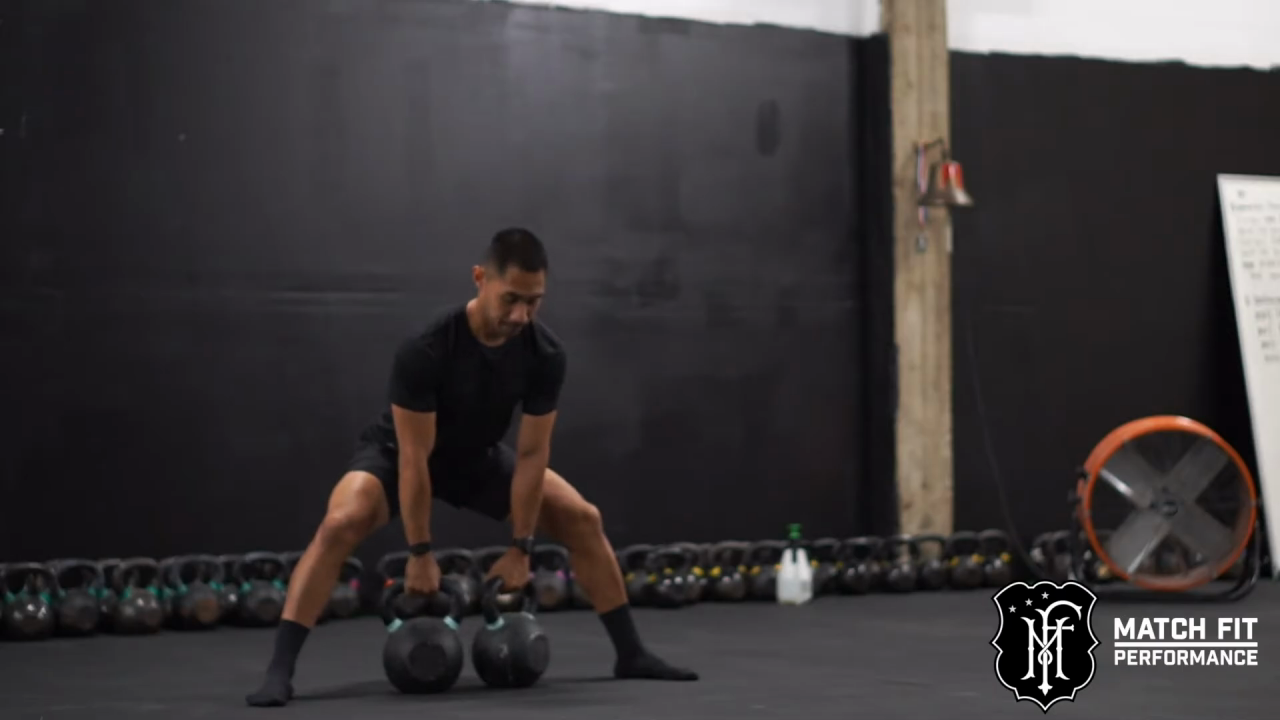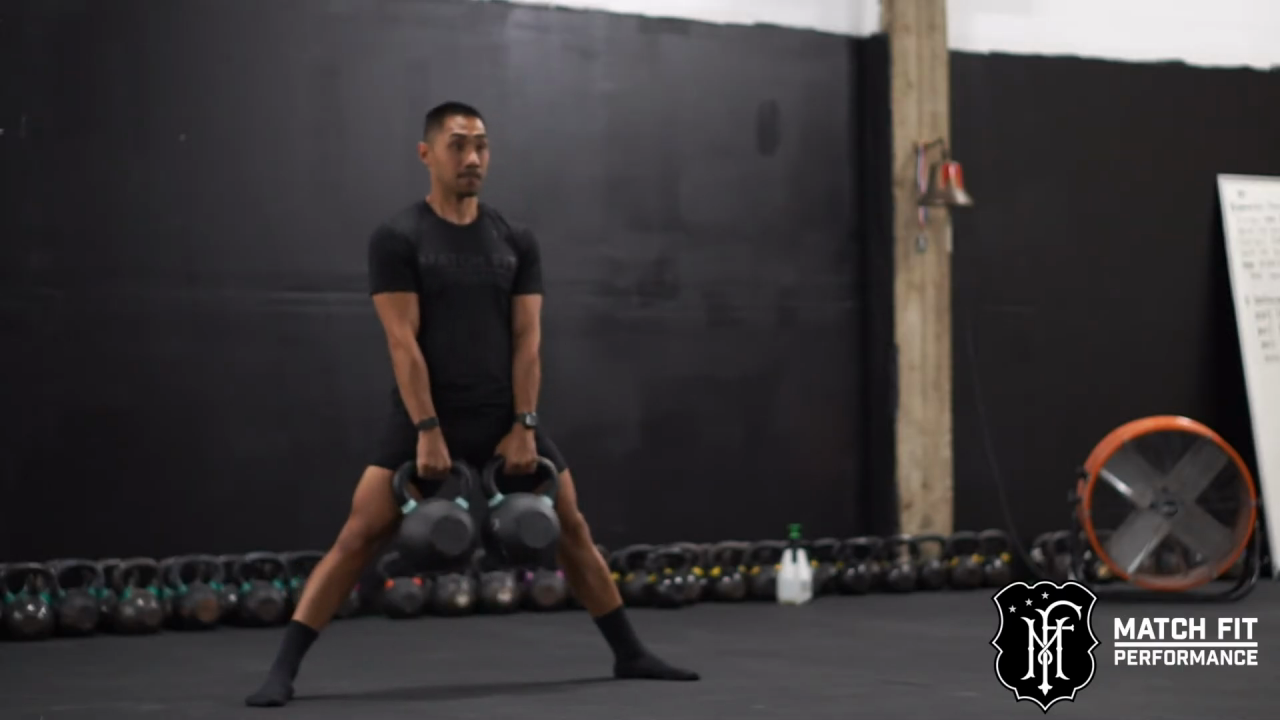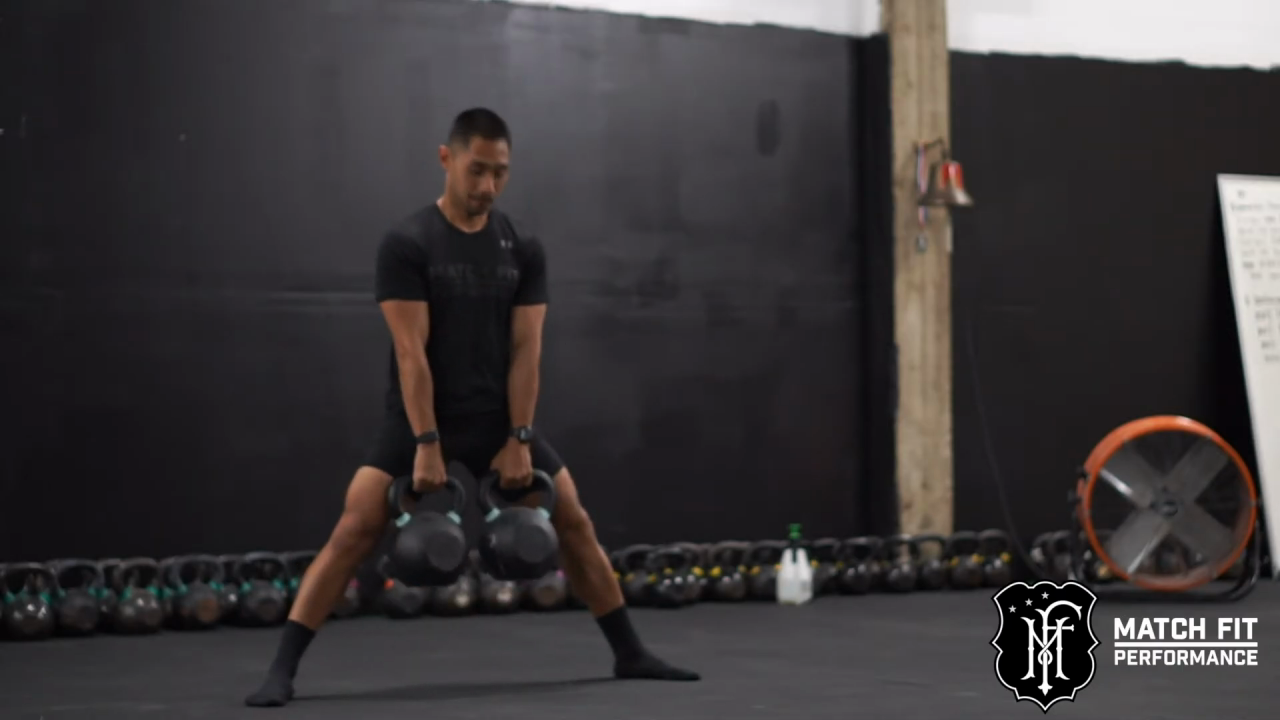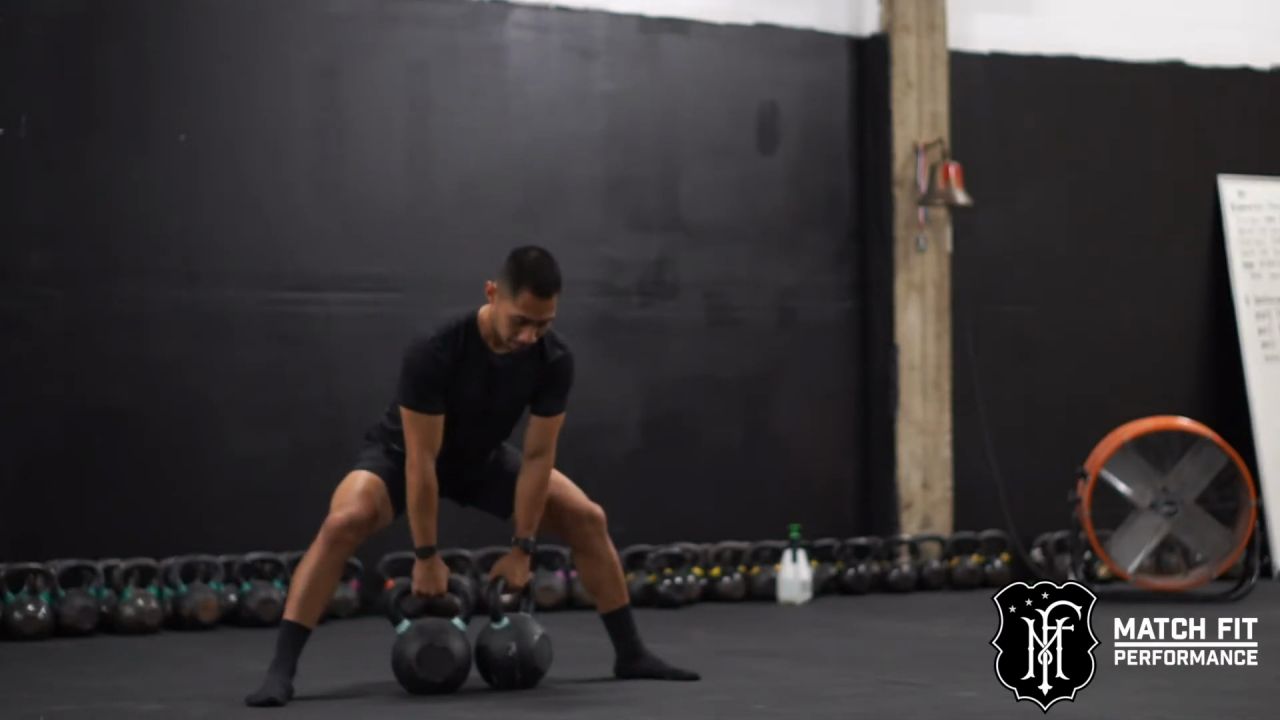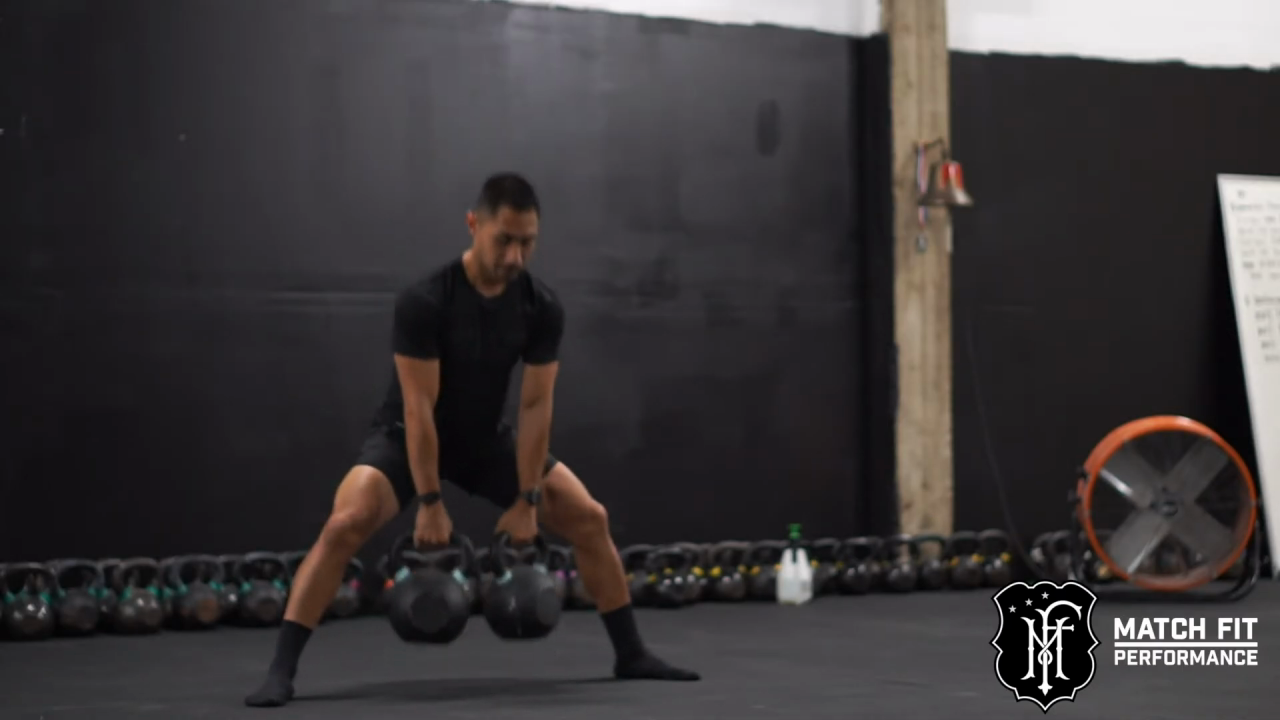
dt=1s
person 1, frame 1
left shoulder: (546, 355)
right shoulder: (424, 351)
left elbow: (532, 454)
right elbow: (413, 459)
left wrist: (520, 549)
right wrist: (420, 555)
left hip: (477, 456)
right hip: (396, 452)
left knee: (584, 519)
right knee: (341, 525)
left ankle: (631, 653)
right ankle: (280, 670)
person 1, frame 2
left shoulder: (517, 241)
right shoulder: (397, 238)
left elbow: (527, 340)
right elbow: (403, 341)
left wrist: (524, 427)
right wrist: (427, 431)
left hip: (504, 419)
right hip: (426, 418)
left knee: (571, 530)
right knee: (359, 538)
left ankle: (630, 654)
right ankle: (282, 671)
person 1, frame 3
left shoulder: (523, 248)
right shoulder: (406, 244)
left elbow: (525, 351)
right elbow: (411, 352)
left wrist: (519, 441)
right wrist: (427, 445)
left hip: (496, 419)
right hip: (418, 418)
left knee: (574, 526)
right knee: (354, 532)
left ankle: (630, 654)
right ankle: (281, 671)
person 1, frame 4
left shoulder: (555, 359)
right shoulder: (433, 352)
left elbow: (538, 456)
right elbow: (421, 461)
left wrist: (521, 551)
right wrist: (427, 557)
left hip: (483, 457)
right hip: (401, 453)
left knee: (587, 519)
right knee: (343, 524)
left ankle: (631, 654)
right ankle: (281, 670)
person 1, frame 5
left shoulder: (541, 306)
right shoulder: (424, 301)
left elbow: (535, 406)
right elbow: (419, 408)
left wrist: (526, 503)
right wrist: (429, 506)
left hip: (486, 439)
right hip: (408, 438)
left knee: (590, 518)
right knee: (345, 525)
left ankle: (632, 654)
right ankle: (280, 670)
